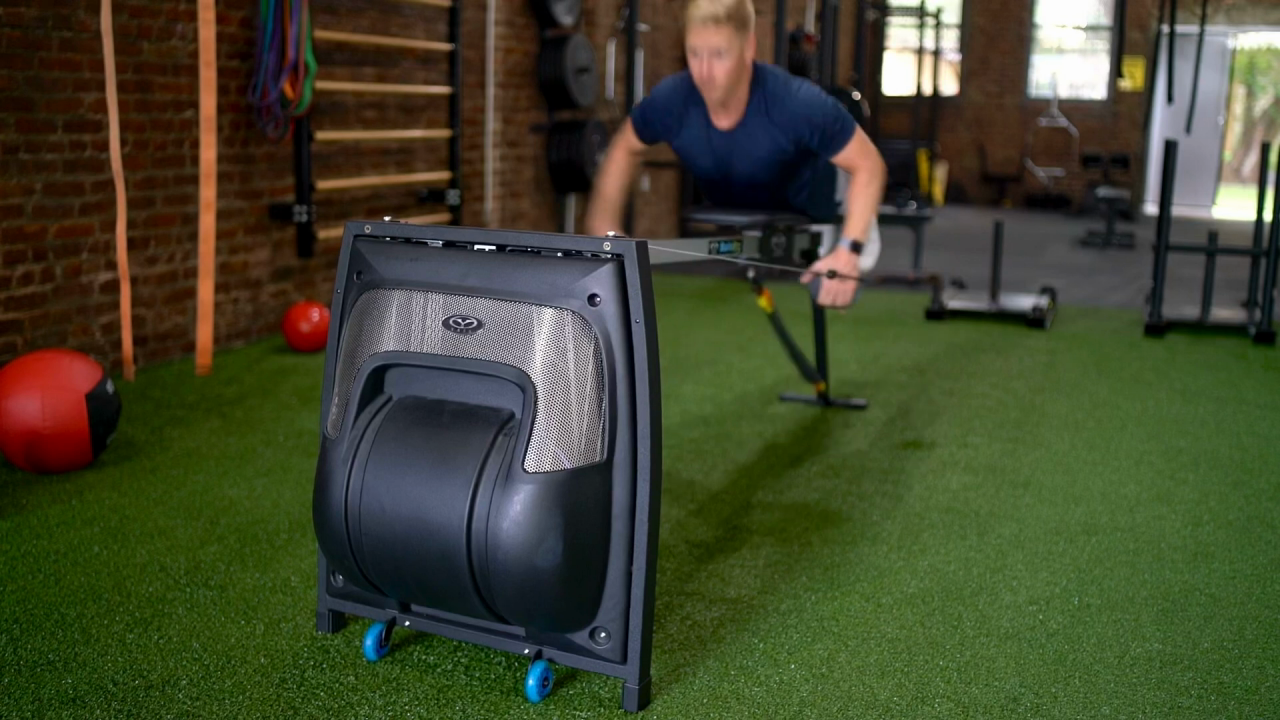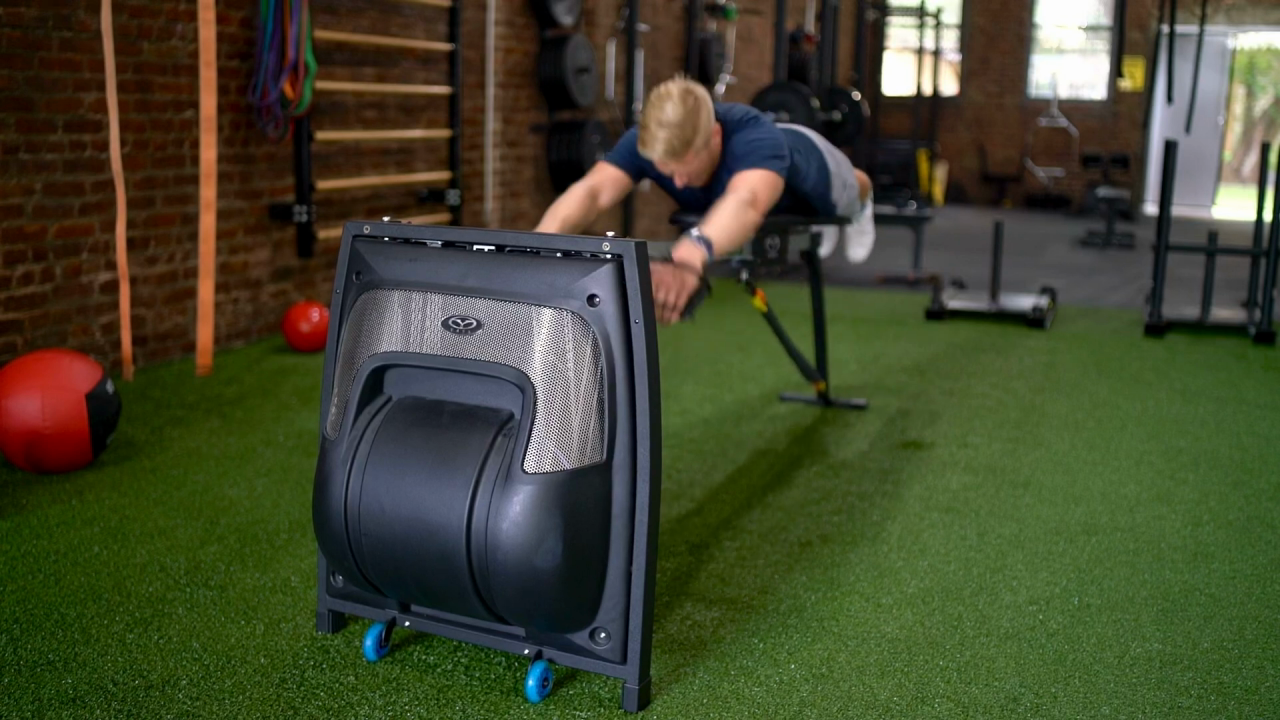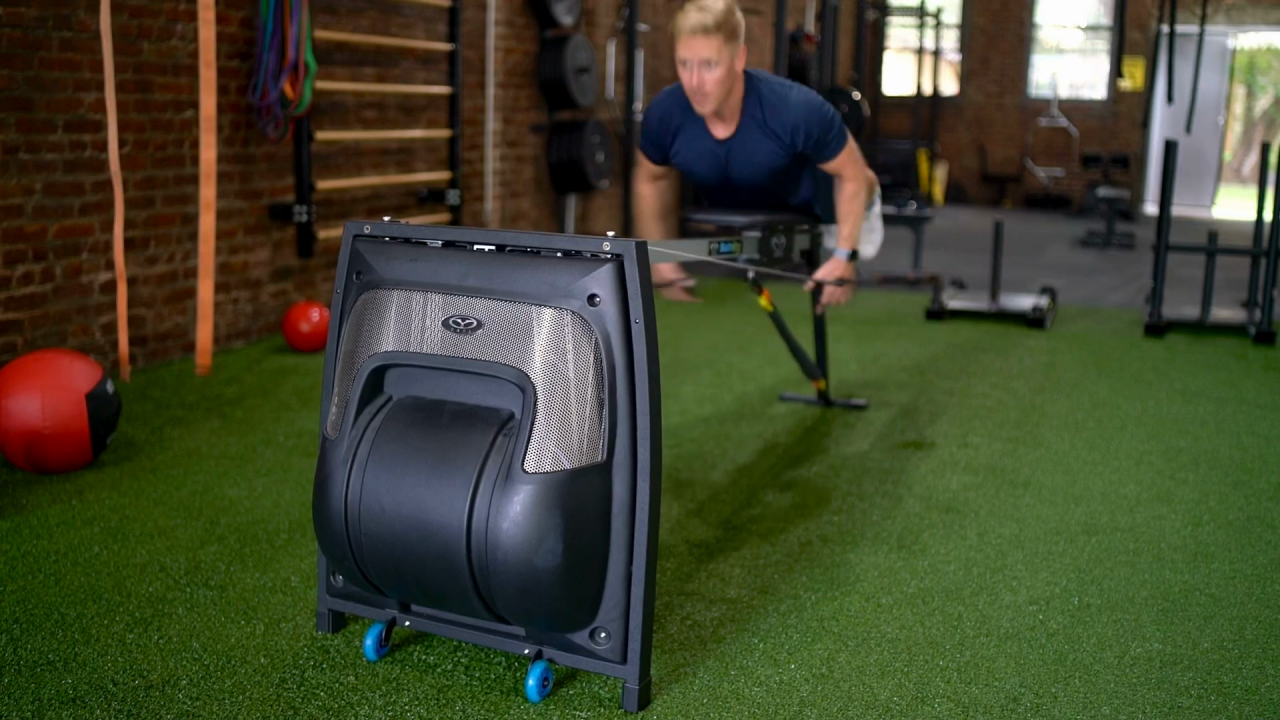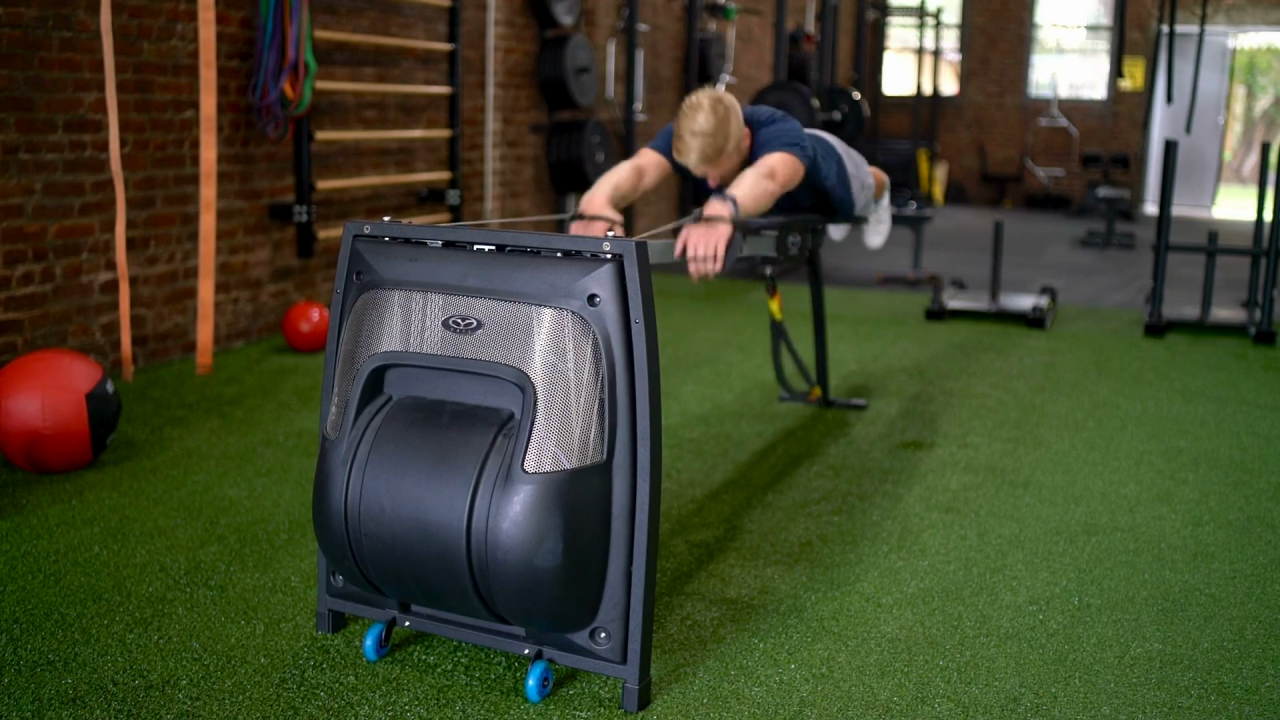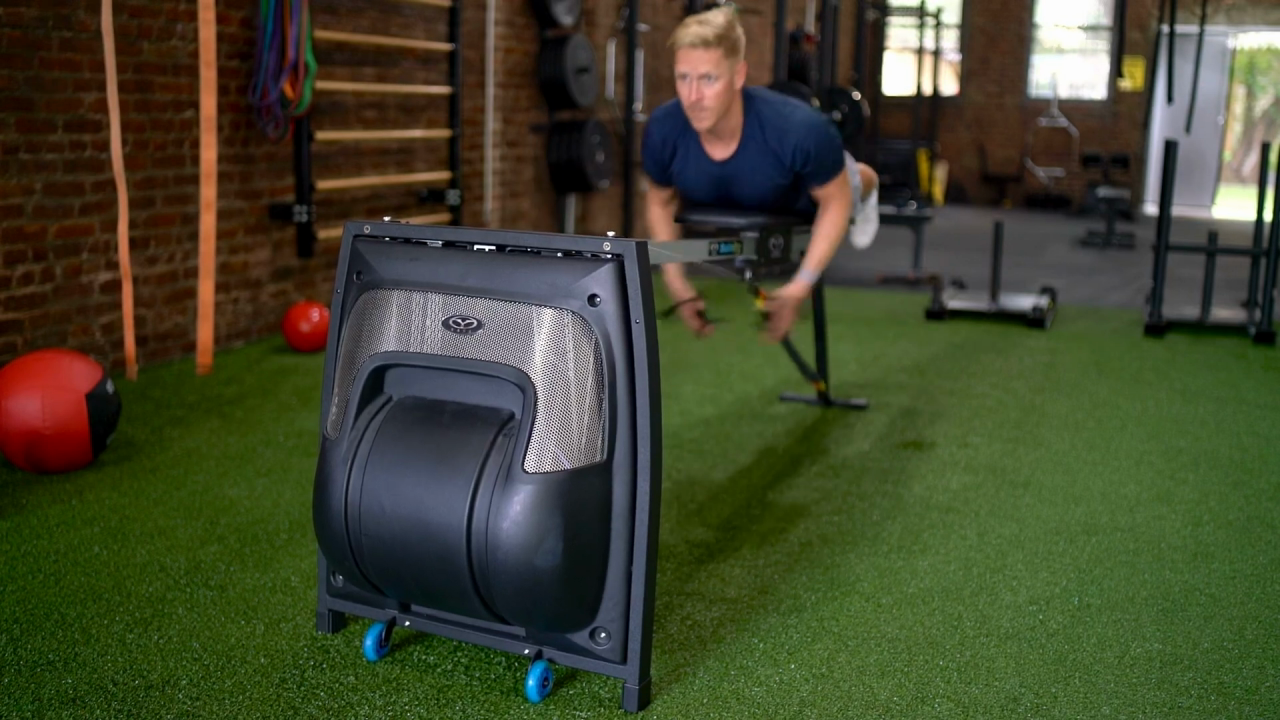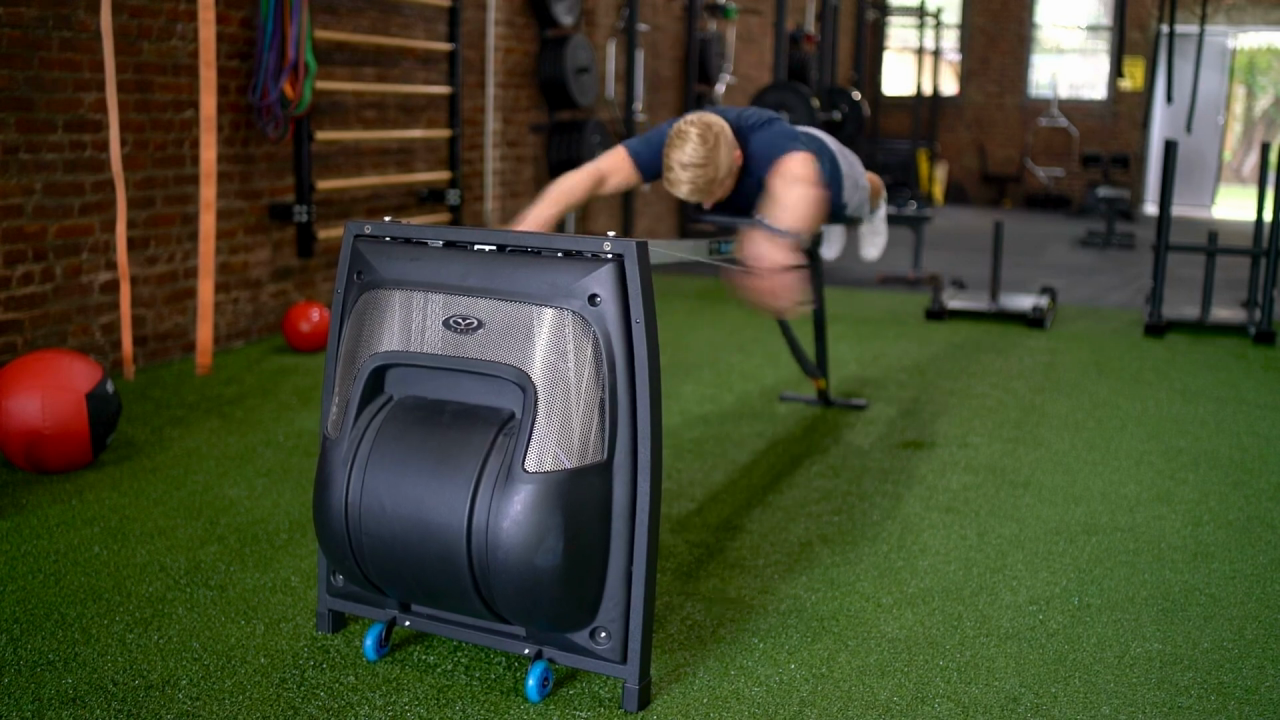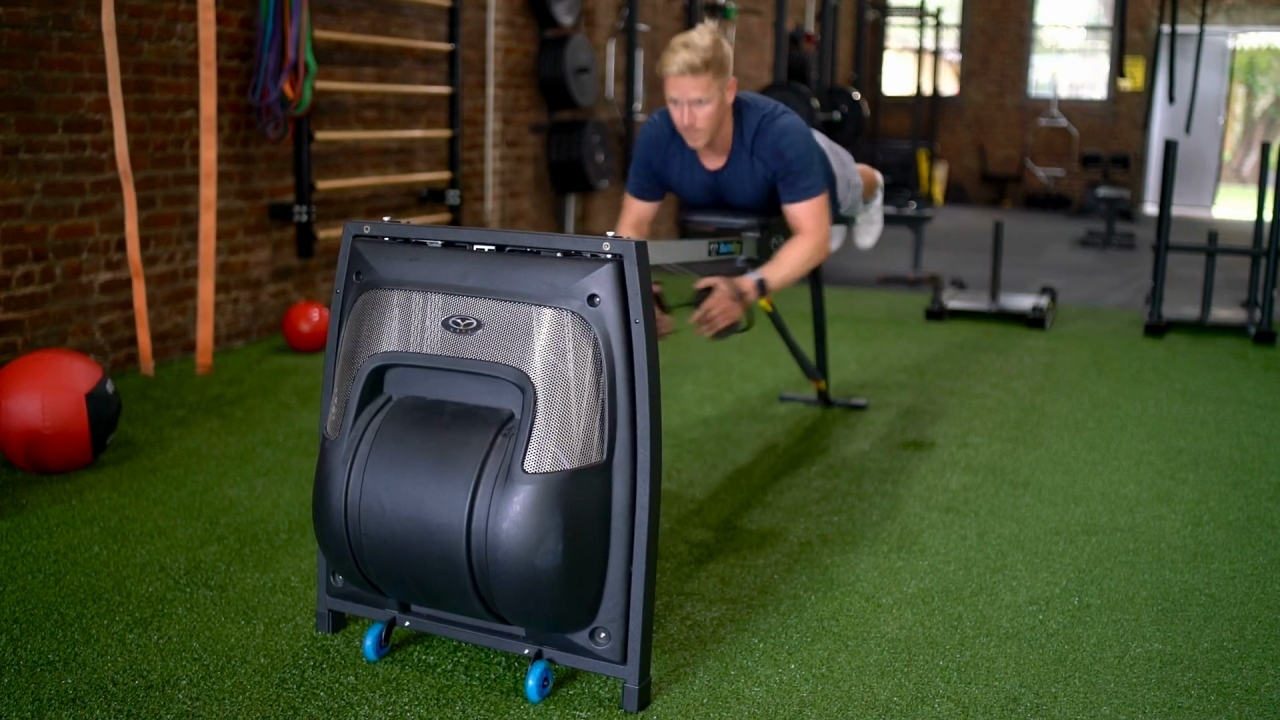
dt=0.7s
person 1, frame 1
left shoulder: (800, 104)
right shoulder: (667, 101)
left elbow: (868, 167)
right elbow: (625, 149)
left wrist: (849, 249)
right wrist: (602, 222)
left hip: (804, 206)
left ankle: (859, 222)
person 1, frame 2
left shoulder: (756, 141)
right shoulder: (647, 142)
left elbow: (747, 203)
right elbow: (592, 190)
left wrist: (691, 253)
left hip: (805, 165)
left knee: (844, 196)
left ankle: (860, 197)
person 1, frame 3
left shoulder: (796, 109)
right shoulder: (664, 113)
left elbow: (849, 171)
right elbow: (650, 176)
left wrist: (843, 255)
left hip: (805, 195)
left ankle: (867, 196)
person 1, frame 4
left shoulder: (779, 135)
right shoulder: (684, 139)
left elbow: (766, 178)
right elbow: (636, 170)
left wrist: (720, 213)
right wrist: (594, 206)
left hip: (826, 178)
person 1, frame 5
left shoulder: (798, 128)
right shoulder: (663, 130)
left elbow: (833, 200)
right elbow: (661, 204)
left wrist: (803, 283)
right wrist: (678, 284)
left ankle: (865, 184)
person 1, frame 6
left shoulder: (770, 140)
right shoulder: (673, 143)
left elbow: (800, 183)
right elbow: (597, 173)
left wrist: (778, 239)
right wrist: (533, 222)
left hip: (806, 169)
left ankle: (872, 196)
person 1, frame 7
left shoulder: (784, 135)
right shoulder: (656, 136)
left elbow: (813, 239)
right elbow: (632, 224)
left wrist: (748, 288)
left ankle: (870, 185)
